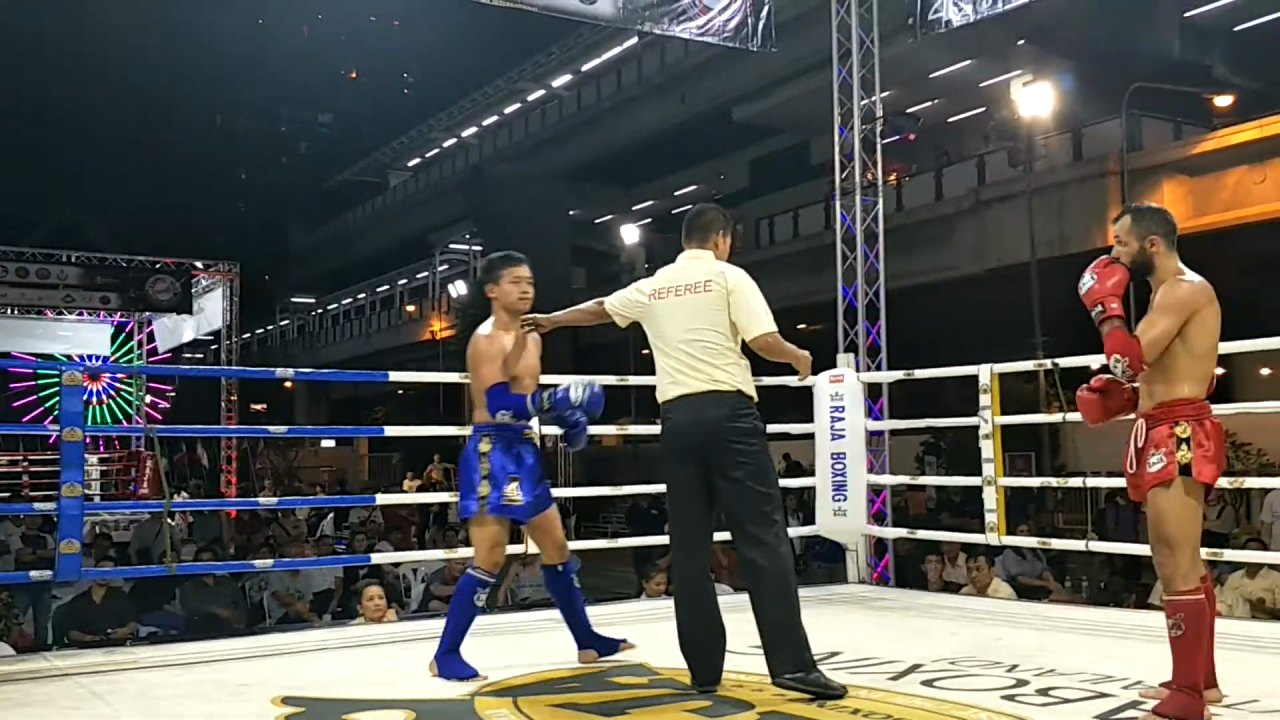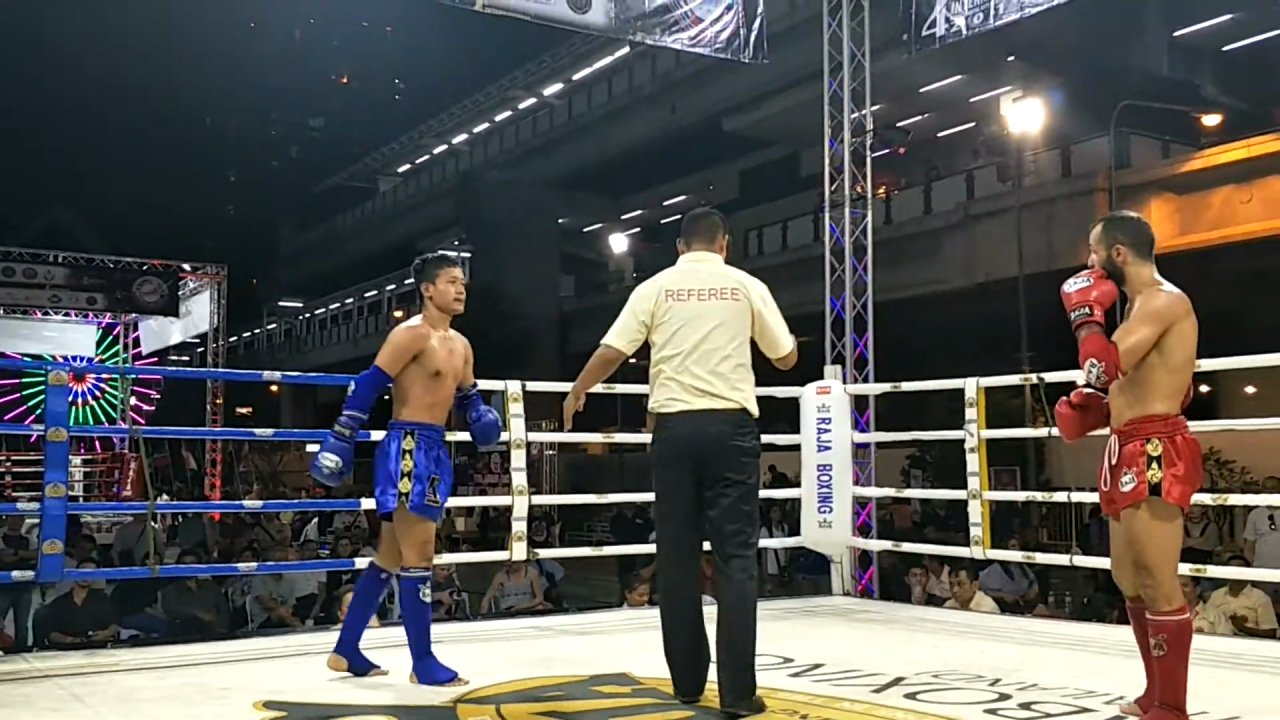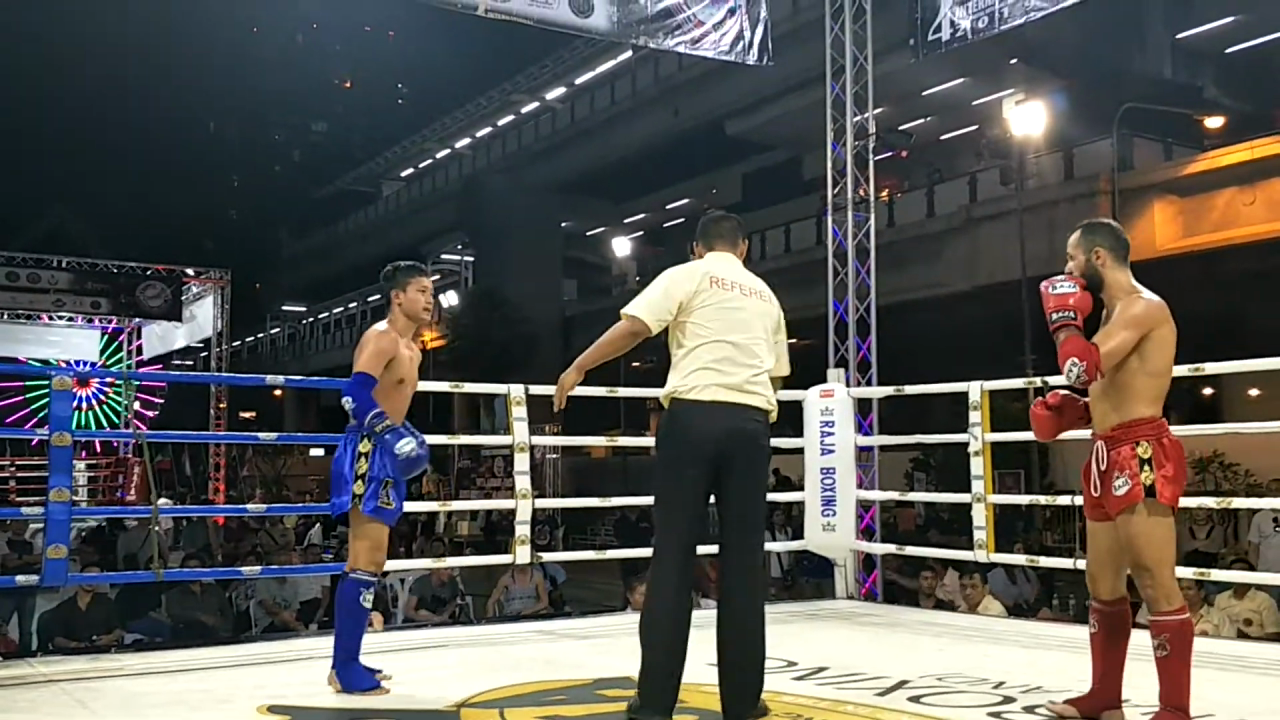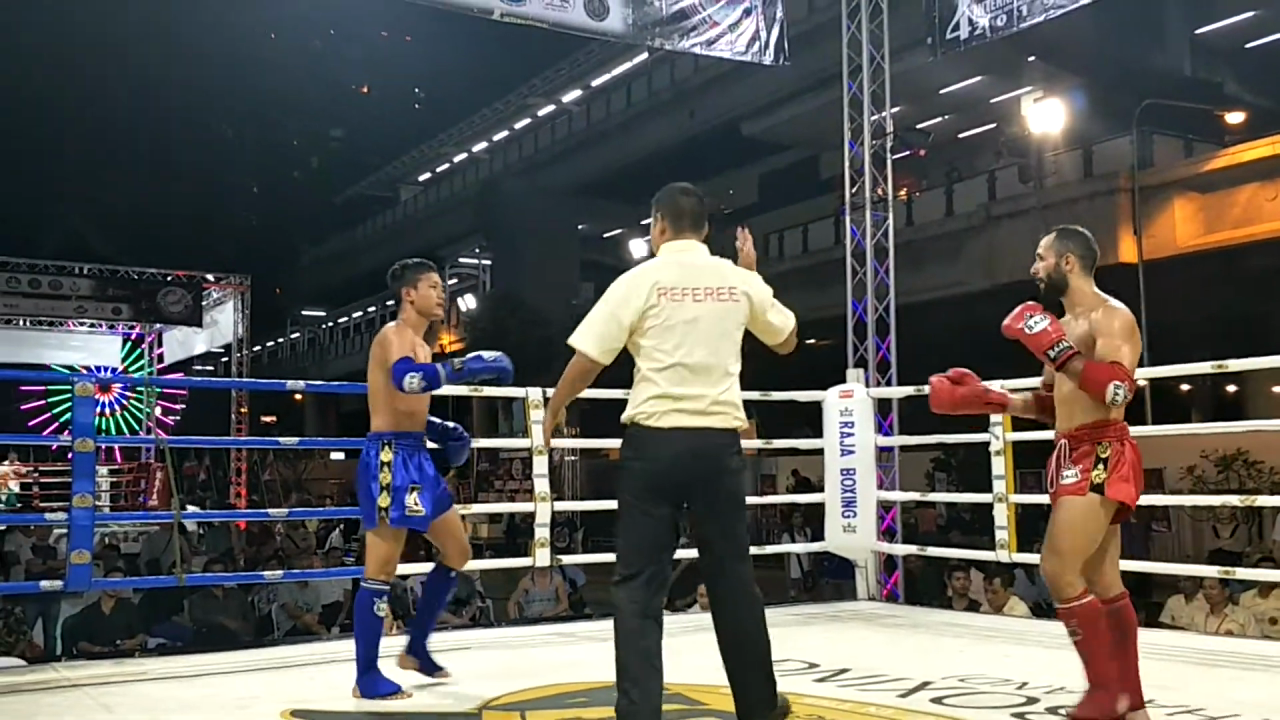
dt=0.5s
person 1, frame 1
left shoulder: (652, 287)
right shoulder: (728, 276)
left elbow: (600, 308)
right elbow: (763, 340)
left wrist: (551, 319)
right wrist: (798, 356)
left hip: (678, 418)
right hip: (728, 412)
left knee: (690, 546)
right knee: (763, 537)
left ankle: (704, 667)
right ankle: (792, 662)
person 1, frame 2
left shoulder: (655, 288)
right shoulder: (747, 286)
left elbow: (611, 353)
right elbow: (786, 357)
left wrist: (577, 391)
left hip: (675, 428)
right hip: (730, 427)
left knee: (677, 556)
right knee: (735, 556)
person 1, frame 3
left shoulder: (684, 275)
right shoulder: (765, 295)
left elbow: (633, 327)
right elbow: (779, 373)
left wrist: (577, 368)
left hip: (692, 417)
right hip: (750, 423)
left knee: (672, 556)
right knee: (743, 561)
person 1, frame 4
left shoulder: (639, 281)
right shoulder: (738, 279)
left elbow: (585, 361)
right elbow: (784, 338)
left wrist: (553, 412)
left hip: (653, 443)
right hip: (717, 443)
left knee: (638, 583)
right knee: (733, 577)
person 2, frame 1
left shoulder: (1182, 289)
right shoulder: (1170, 293)
left elbow: (1129, 361)
left wrist: (1104, 303)
right wrist: (1125, 398)
left hip: (1179, 437)
right hip: (1161, 438)
left knee: (1176, 566)
right knee: (1183, 563)
right ankle: (1201, 678)
person 2, frame 2
left shoulder: (1161, 300)
right shoulder: (1144, 304)
left elbow: (1102, 368)
left wrist: (1084, 311)
right wrist: (1104, 410)
left hip: (1154, 456)
right hip: (1130, 455)
left knee: (1157, 584)
right knee: (1130, 579)
person 2, frame 3
left shoulder: (1141, 306)
right shoulder: (1117, 312)
left elbow: (1080, 368)
left wrist: (1062, 315)
right wrist: (1080, 412)
left hip: (1140, 458)
right hip: (1109, 460)
left knee: (1156, 586)
right knee: (1102, 585)
person 2, frame 4
left shoulder: (1110, 315)
right shoulder: (1063, 323)
left elbow: (1118, 389)
right elbow: (1047, 405)
left wrist: (1057, 345)
right wrist: (981, 396)
left hip: (1103, 457)
right hip: (1073, 458)
left knee: (1060, 568)
right knee: (1101, 581)
person 3, frame 1
left shoulder: (532, 338)
right shoulder: (486, 340)
right elbow: (500, 405)
left wrist: (567, 415)
right wrist: (561, 400)
left hip: (524, 450)
right hip: (493, 453)
left knee: (557, 550)
right knee: (489, 560)
left ankle: (587, 641)
right ankle: (447, 653)
person 3, frame 2
left shoulder: (461, 345)
right shoulder: (413, 334)
left elbow: (467, 397)
right elbow: (367, 385)
left wrist: (482, 418)
right wrist: (341, 440)
left hip: (433, 450)
right hip: (408, 448)
left knee: (389, 559)
right knee: (418, 560)
left ankle: (346, 651)
right ankle: (423, 663)
person 3, frame 3
left shoulder: (412, 349)
right shoulder: (382, 337)
right elbow: (354, 393)
left wrist: (409, 439)
right wrist: (391, 436)
left hip: (383, 458)
right hip: (366, 453)
left knee: (361, 564)
right knee: (369, 563)
left ankle: (343, 663)
right ankle: (349, 669)
person 3, frame 4
left shoulder: (419, 344)
right shoulder: (394, 335)
right elbow: (406, 379)
left wrist: (440, 429)
right wrist: (467, 365)
left hip: (418, 459)
right hip: (389, 459)
left knee: (458, 553)
right knee: (380, 570)
left ankle: (416, 648)
right ankle: (366, 673)
